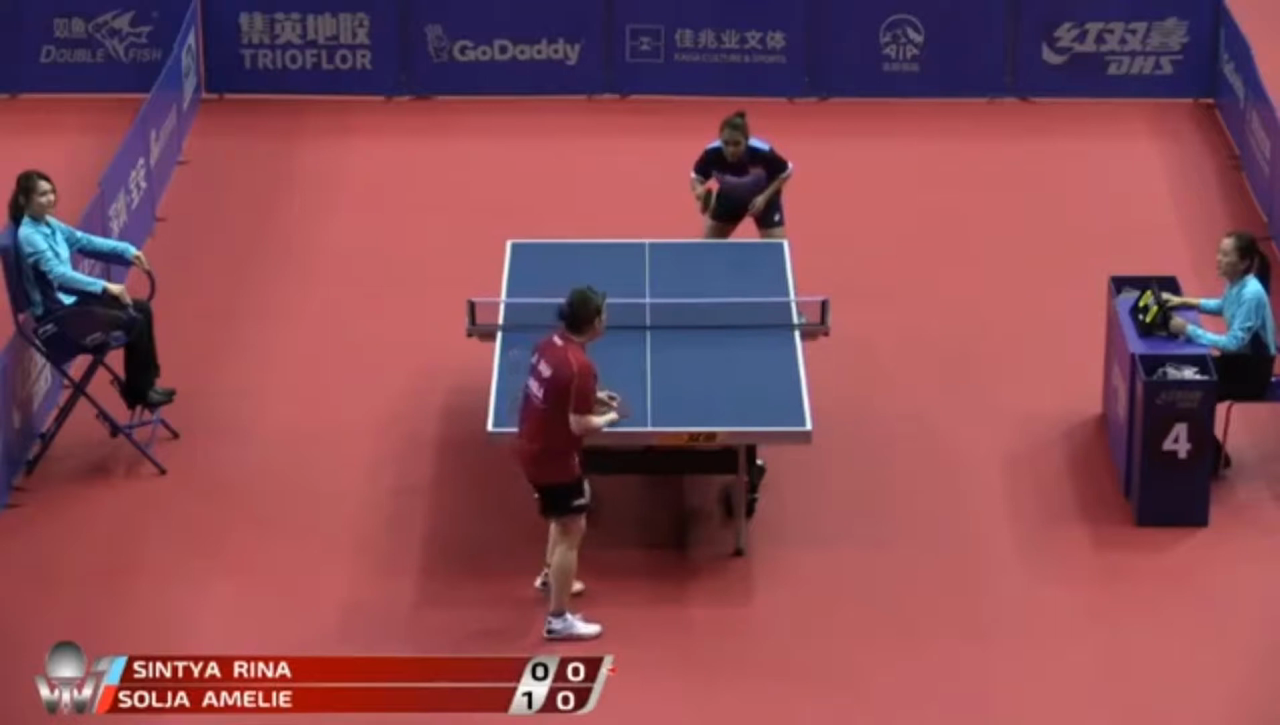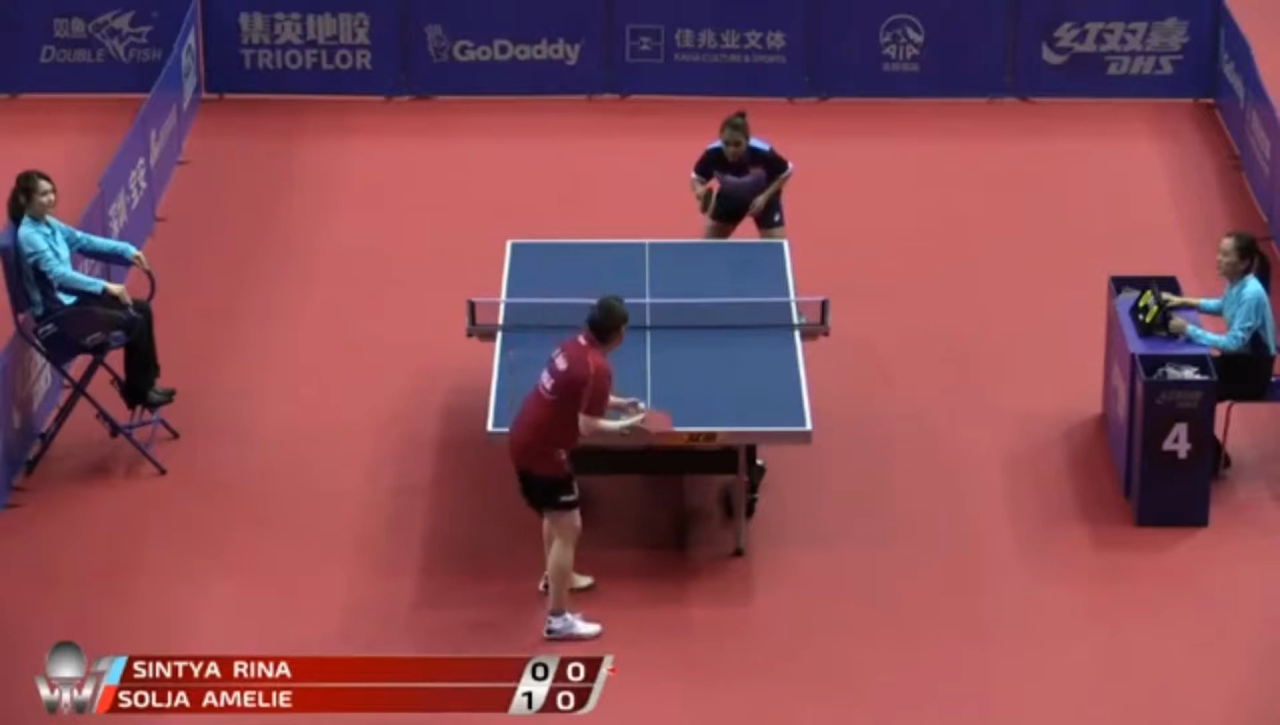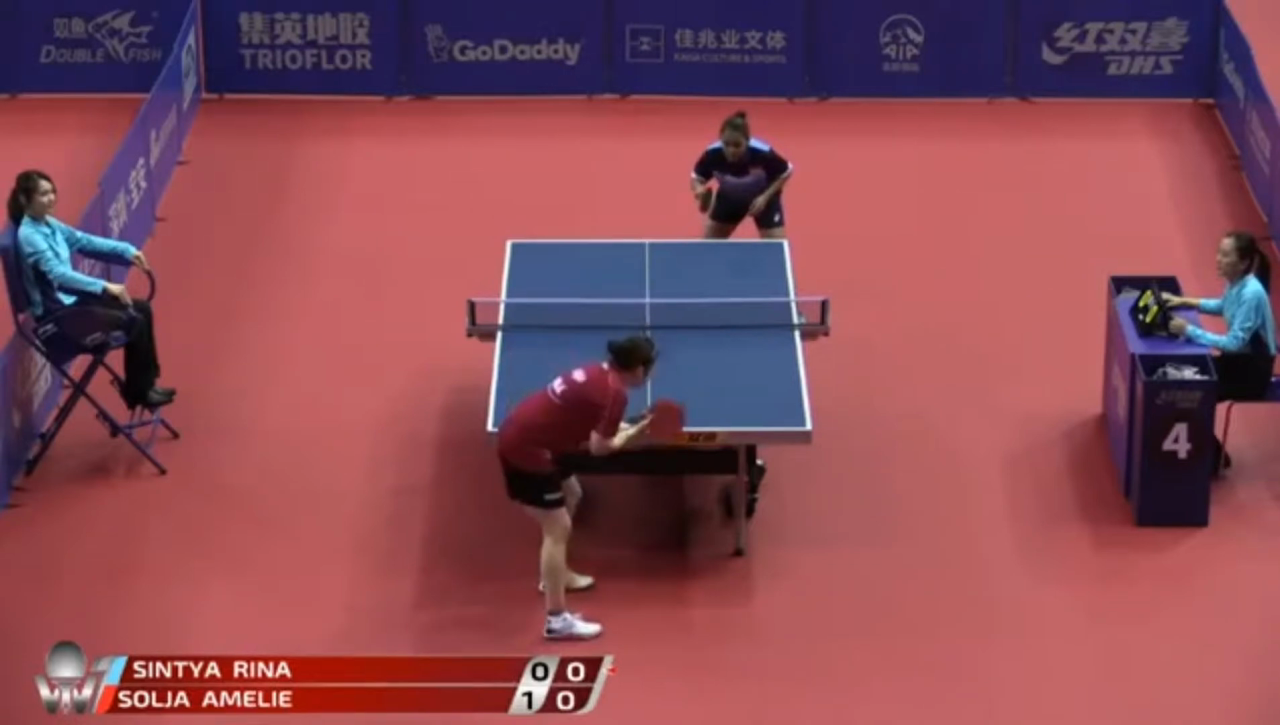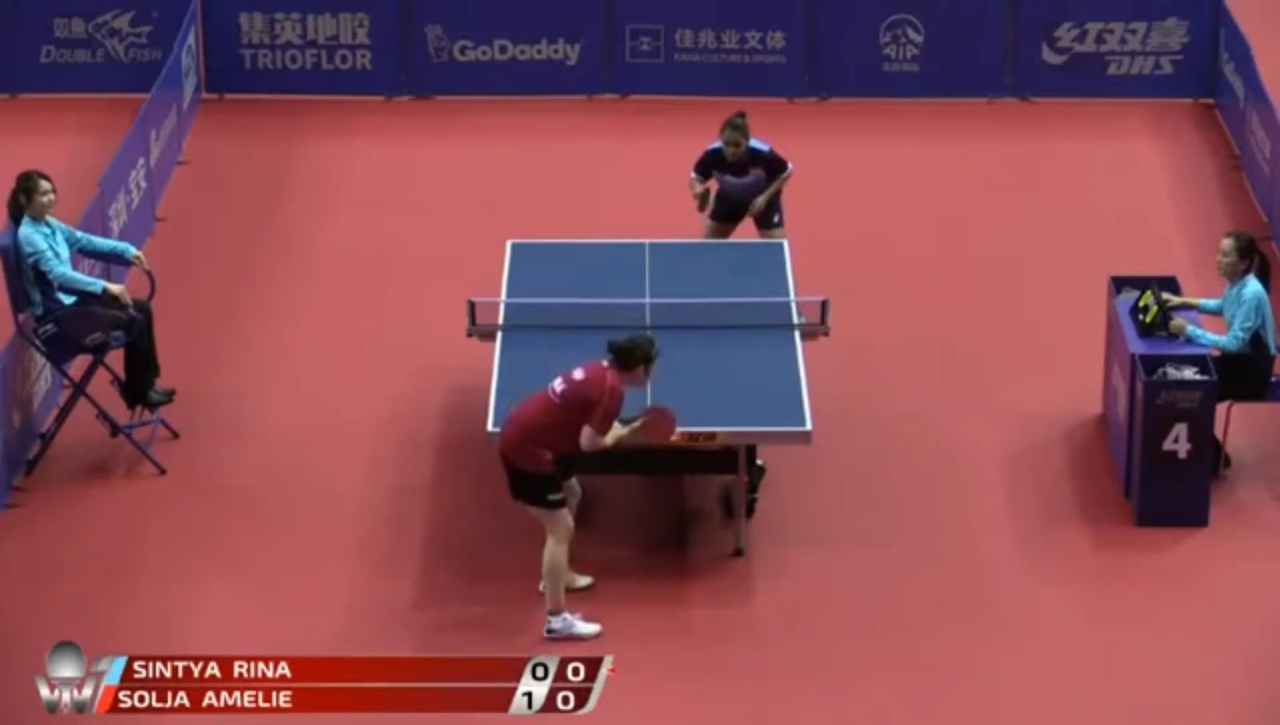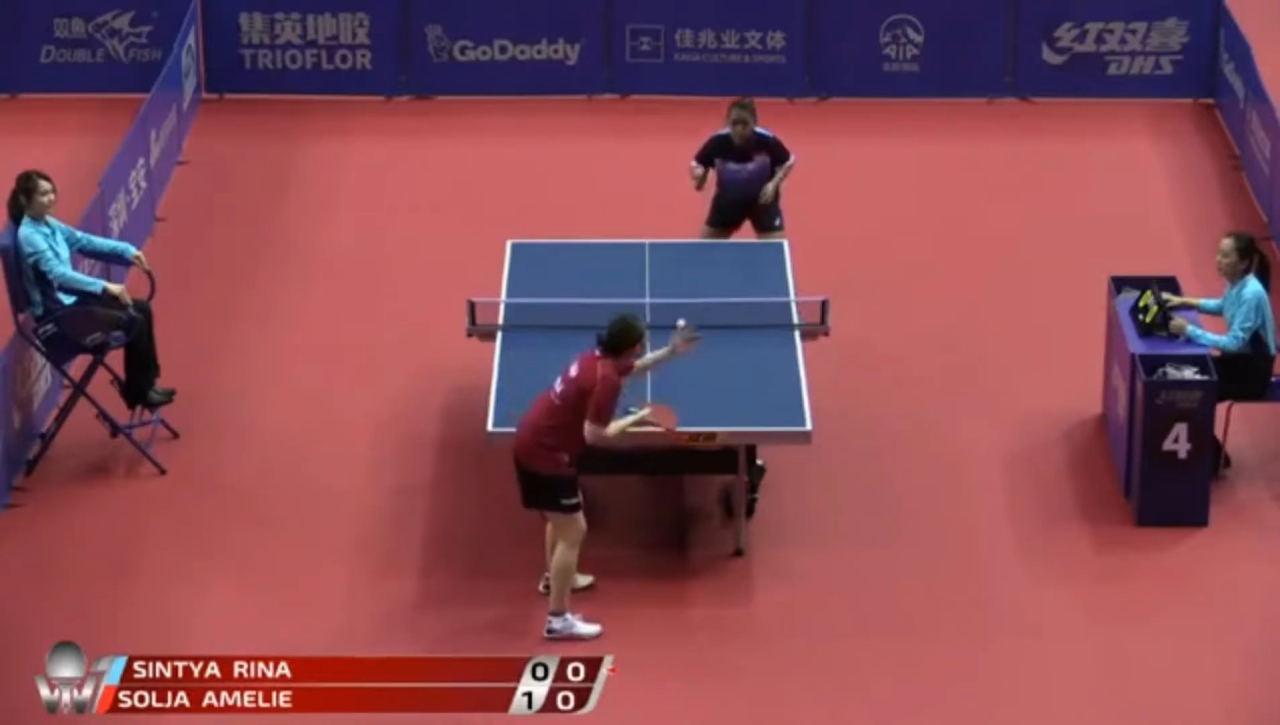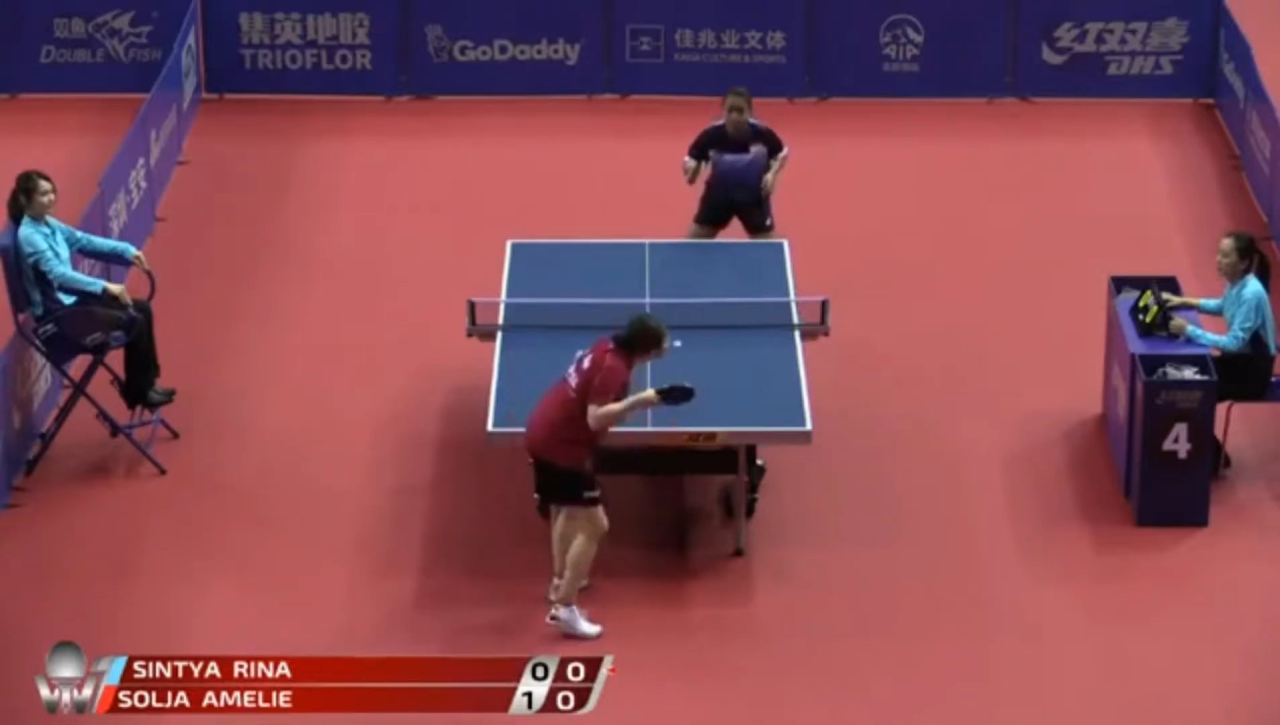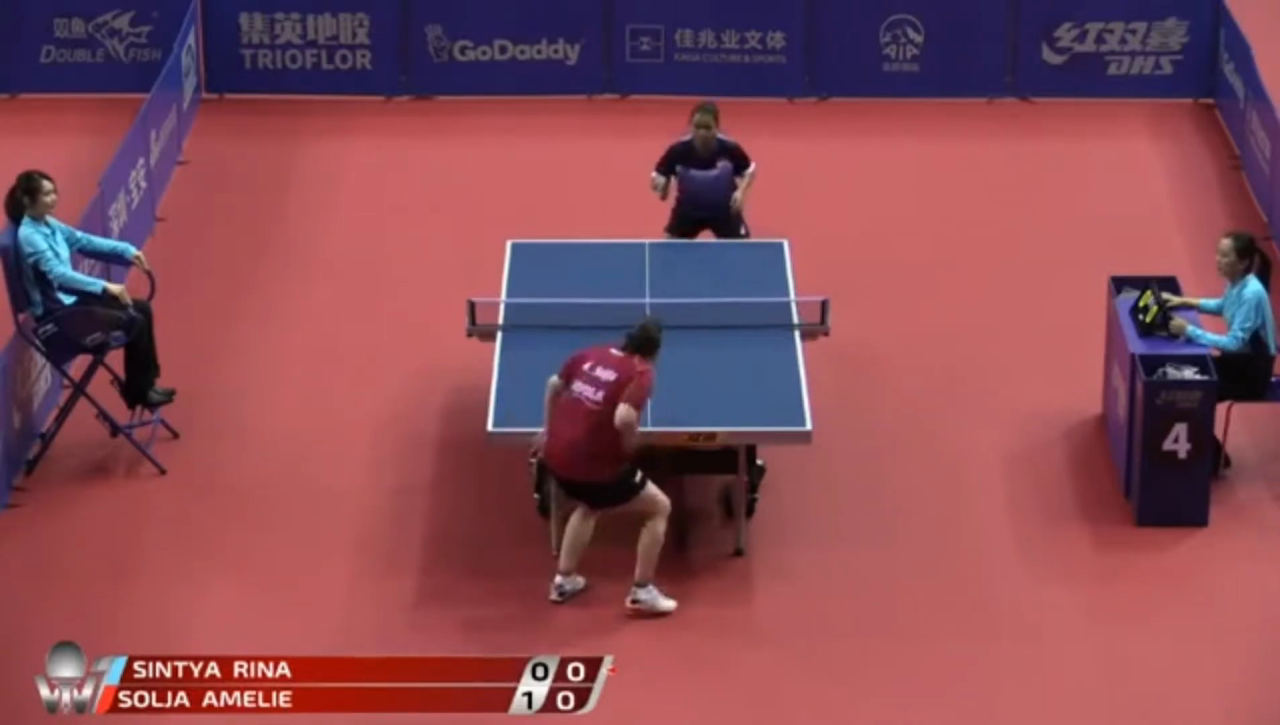
dt=0.3s
person 1, frame 1
left shoulder: (549, 344)
right shoulder: (580, 365)
right elbow: (580, 425)
left wrist: (593, 397)
right wrist: (609, 418)
left hip: (534, 446)
right hip: (554, 457)
left knee: (581, 494)
right knee: (572, 532)
left ankle: (551, 575)
right ankle: (558, 620)
person 1, frame 2
left shoulder: (574, 345)
right shoulder: (598, 368)
right elbow: (588, 426)
left wrist: (617, 403)
right wrist: (629, 423)
left hip: (527, 438)
right hip: (543, 450)
left knee: (556, 514)
right knee: (568, 529)
left ankle: (555, 576)
right ankle: (558, 620)
person 1, frame 3
left shoulder: (598, 373)
right shoulder: (614, 393)
right elbow: (600, 446)
left wrist: (631, 428)
right wrist: (635, 431)
left hip: (520, 435)
right hip: (525, 449)
left knee: (570, 495)
right knee: (558, 529)
left ankle: (556, 575)
right ankle: (557, 620)
person 1, frame 4
left shoulder: (599, 371)
right shoulder: (612, 390)
right elbow: (590, 443)
left wrist: (622, 427)
right wrist: (627, 431)
left hip: (524, 434)
right hip: (527, 449)
left knee: (571, 495)
right knee: (561, 529)
left ankle: (557, 576)
right ankle: (557, 620)
person 1, frame 5
left shoulder: (598, 357)
right shoulder: (605, 378)
left elbow: (631, 365)
right elbow: (595, 435)
left wrist: (671, 350)
right wrist: (635, 419)
left hip: (535, 440)
right hip: (545, 453)
left knee: (561, 517)
right knee: (572, 532)
left ankle: (555, 577)
right ankle: (558, 620)
person 1, frame 6
left shoulder: (608, 347)
right shoulder: (613, 368)
left elbow: (580, 358)
right elbow: (596, 419)
right wrist: (637, 401)
left hip: (543, 433)
right hip: (561, 448)
left knee: (568, 511)
right knee: (593, 527)
left ankle: (561, 581)
right ankle: (564, 609)
person 1, frame 7
left shoulder: (588, 355)
right shoulder: (640, 373)
left elbow: (554, 385)
right elbow: (624, 420)
left wrist: (546, 431)
right wrist: (628, 447)
left hip: (558, 456)
right hip: (596, 463)
left knee: (588, 509)
right knee: (660, 509)
left ankle: (564, 580)
right ankle: (641, 590)
person 2, frame 1
left shoulder: (1251, 294)
right shoulder: (1236, 283)
left elbow: (1233, 343)
right elbow: (1222, 306)
left wrist: (1189, 330)
right wrist: (1184, 301)
left hip: (1254, 369)
right hip: (1239, 358)
left ankle: (1215, 456)
person 2, frame 2
left shoulder: (1251, 294)
right shoulder: (1237, 283)
left elbow: (1233, 343)
right elbow: (1222, 306)
left wrist: (1189, 330)
right wrist: (1184, 301)
left hip: (1254, 369)
right hip: (1239, 358)
left ankle: (1215, 456)
person 2, frame 3
left shoulder: (1251, 293)
right shoulder: (1236, 283)
left elbow: (1233, 343)
right elbow: (1222, 306)
left wrist: (1189, 330)
right wrist: (1184, 301)
left hip: (1254, 369)
right hip: (1240, 357)
left ankle: (1215, 456)
person 2, frame 4
left shoulder: (1251, 294)
right shoulder: (1236, 283)
left elbow: (1233, 343)
right elbow: (1222, 306)
left wrist: (1189, 330)
right wrist: (1184, 301)
left hip: (1254, 369)
right hip: (1240, 358)
left ankle: (1215, 456)
person 2, frame 5
left shoulder: (1251, 294)
right shoulder: (1236, 283)
left elbow: (1233, 343)
right elbow: (1222, 306)
left wrist: (1189, 330)
right wrist: (1184, 301)
left hip: (1255, 369)
right hip: (1240, 358)
left ankle: (1215, 456)
person 2, frame 6
left shoulder: (1251, 294)
right shoulder: (1236, 284)
left elbow: (1233, 343)
right elbow: (1222, 306)
left wrist: (1189, 330)
right wrist: (1184, 301)
left hip: (1254, 369)
right hip: (1240, 358)
left ankle: (1215, 456)
person 2, frame 7
left shoulder: (1251, 294)
right shoulder: (1237, 284)
left elbow: (1234, 343)
right elbow: (1222, 306)
left wrist: (1189, 331)
right wrist: (1183, 301)
left hip: (1254, 370)
right hip: (1240, 358)
left ankle: (1214, 456)
person 3, frame 1
left shoulder: (49, 223)
right shoulder: (28, 235)
left elbow: (85, 240)
right elbow: (58, 274)
left wrist: (126, 250)
right wrist: (104, 286)
left hip: (72, 296)
right hip: (56, 310)
left knee: (142, 309)
right knee: (134, 322)
left ankle: (146, 382)
right ankle: (138, 392)
person 3, frame 2
left shoulder: (48, 223)
right shoulder: (28, 236)
left elbow: (85, 240)
right elbow: (58, 273)
left wrist: (126, 250)
right wrist: (104, 286)
left hip: (71, 296)
right hip: (56, 310)
left knee: (142, 310)
right knee: (134, 323)
left ankle: (146, 382)
right ankle: (138, 392)
person 3, frame 3
left shoulder: (48, 223)
right shoulder: (28, 235)
left elbow: (84, 240)
right elbow: (58, 274)
left wrist: (126, 250)
right wrist: (104, 286)
left hip: (72, 296)
right hip: (56, 310)
left knee: (142, 309)
right knee: (134, 322)
left ankle: (145, 382)
right ankle: (138, 392)
person 3, frame 4
left shoulder: (48, 223)
right shoulder: (28, 235)
left elbow: (85, 241)
right elbow: (58, 274)
left wrist: (126, 250)
right wrist: (104, 286)
left hip: (72, 296)
right hip: (56, 310)
left knee: (142, 310)
right knee: (134, 322)
left ankle: (146, 382)
right ankle: (138, 392)
person 3, frame 5
left shoulder: (48, 223)
right shoulder: (28, 235)
left elbow: (84, 240)
right elbow: (58, 274)
left wrist: (126, 250)
right wrist: (104, 286)
left hip: (71, 296)
right hip: (56, 310)
left knee: (142, 309)
right knee: (134, 322)
left ankle: (145, 382)
right ankle: (138, 392)
person 3, frame 6
left shoulder: (48, 223)
right shoulder: (28, 236)
left elbow: (85, 241)
right elbow: (58, 274)
left wrist: (126, 250)
right wrist: (104, 286)
left hip: (71, 296)
right hip: (56, 310)
left knee: (142, 309)
right knee: (134, 322)
left ankle: (145, 382)
right ankle: (138, 392)
person 3, frame 7
left shoulder: (48, 223)
right shoulder: (29, 236)
left elbow: (84, 240)
right elbow: (58, 274)
left wrist: (126, 250)
right wrist: (104, 286)
left hip: (72, 296)
right hip: (56, 310)
left knee: (142, 309)
right knee: (134, 323)
left ankle: (145, 383)
right ankle: (138, 392)
